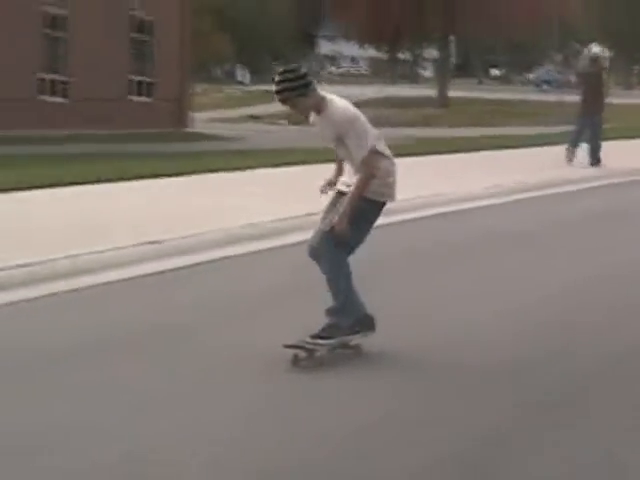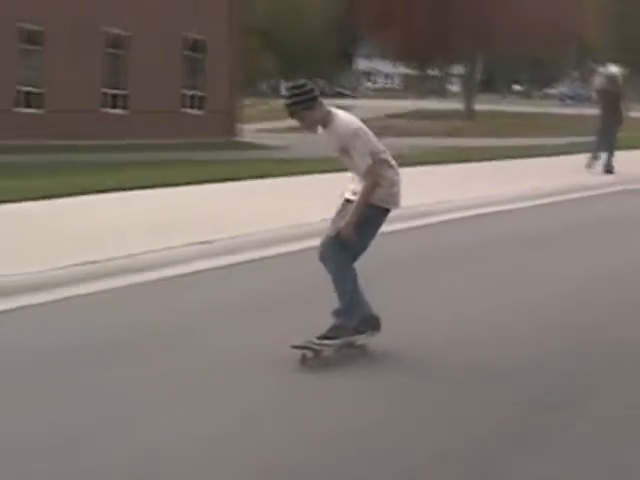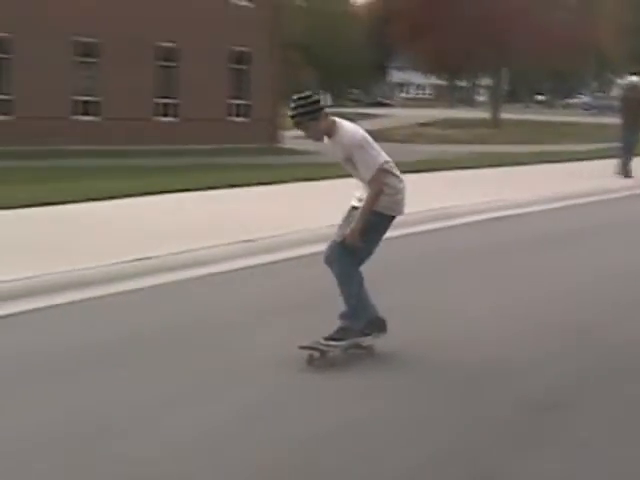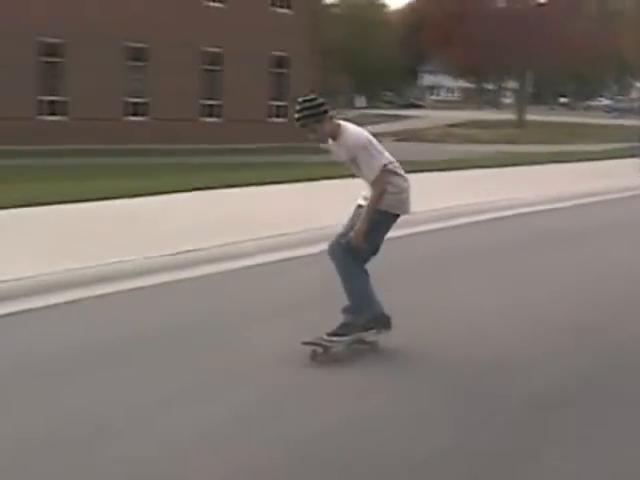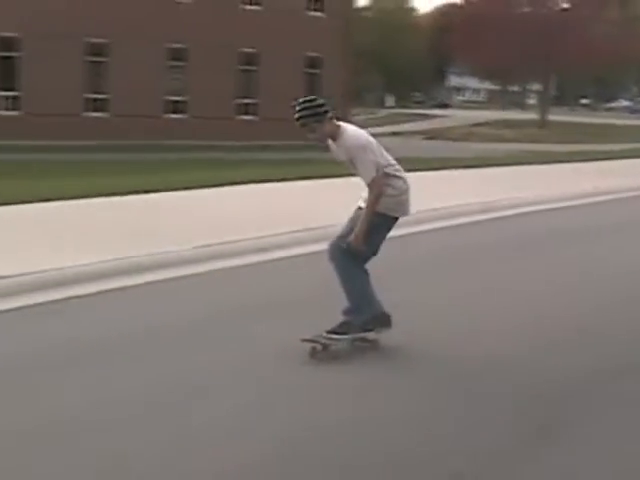
dt=0.1s
person 1, frame 1
left shoulder: (343, 116)
right shoulder: (316, 112)
left elbow: (369, 169)
left wrist: (345, 214)
right wrist: (337, 173)
left hip: (375, 182)
right hip: (353, 179)
left knee: (330, 245)
right knee: (320, 248)
left ankle: (345, 319)
right ankle: (356, 317)
person 1, frame 2
left shoulder: (348, 129)
right shoulder: (324, 125)
left elbow: (374, 178)
left wrist: (351, 221)
left hip: (380, 191)
right hip: (362, 187)
left knee: (336, 249)
right knee: (329, 252)
left ankle: (350, 320)
right ankle: (362, 317)
person 1, frame 3
left shoulder: (351, 139)
right shoulder: (330, 135)
left elbow: (377, 186)
left wrist: (356, 227)
left hip: (385, 198)
right hip: (369, 195)
left knee: (341, 254)
right knee: (338, 256)
left ankle: (356, 322)
right ankle: (369, 319)
person 1, frame 4
left shoulder: (355, 141)
right shoulder: (335, 138)
left elbow: (381, 187)
left wrist: (361, 229)
left hip: (390, 196)
right hip: (376, 194)
left knee: (344, 251)
right knee: (343, 253)
left ankle: (359, 317)
right ankle: (374, 315)
person 1, frame 5
left shoulder: (354, 142)
right shoulder: (334, 140)
left elbow: (377, 188)
left wrist: (360, 231)
left hip: (390, 197)
right hip: (378, 196)
left knee: (342, 252)
right knee: (348, 256)
left ankle: (358, 318)
right ankle: (375, 315)
